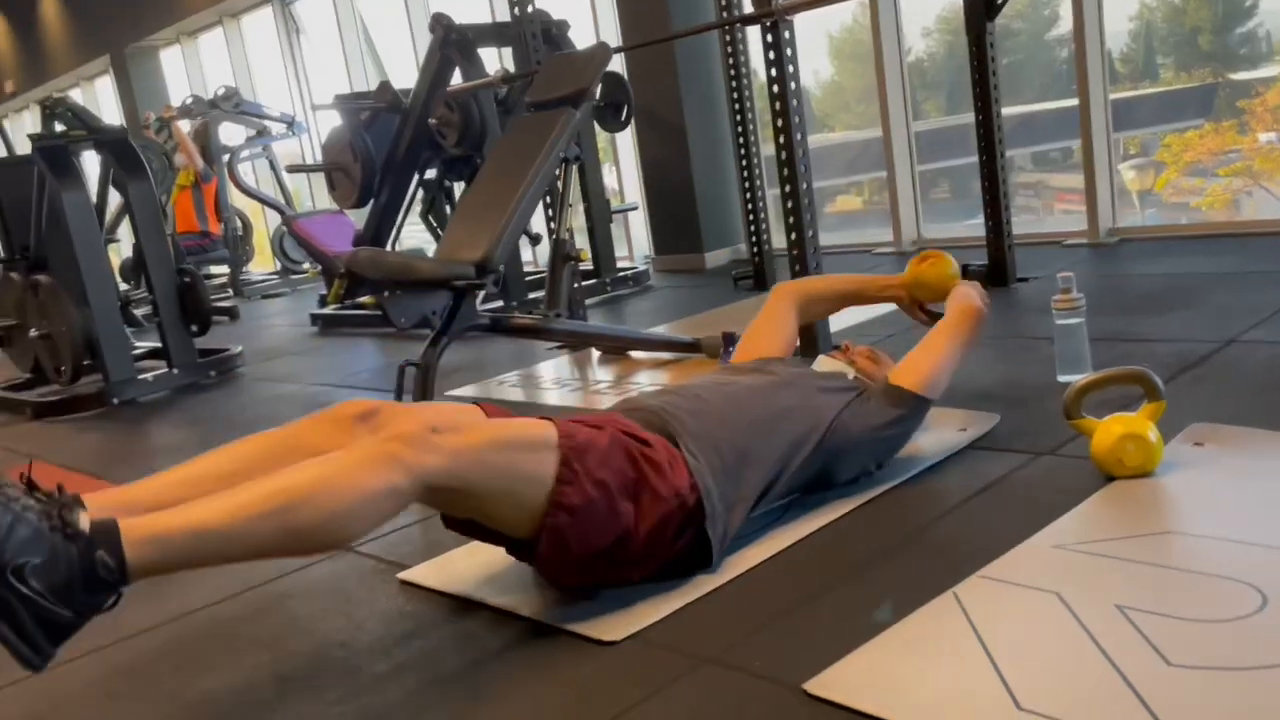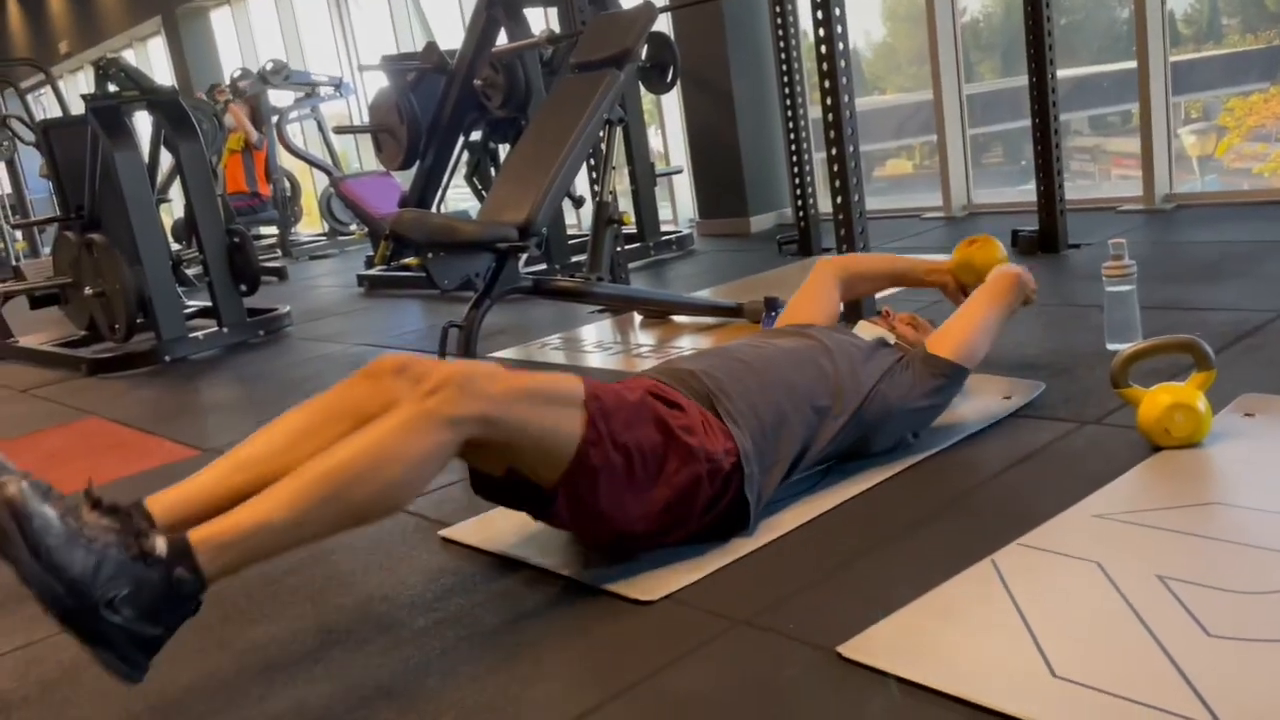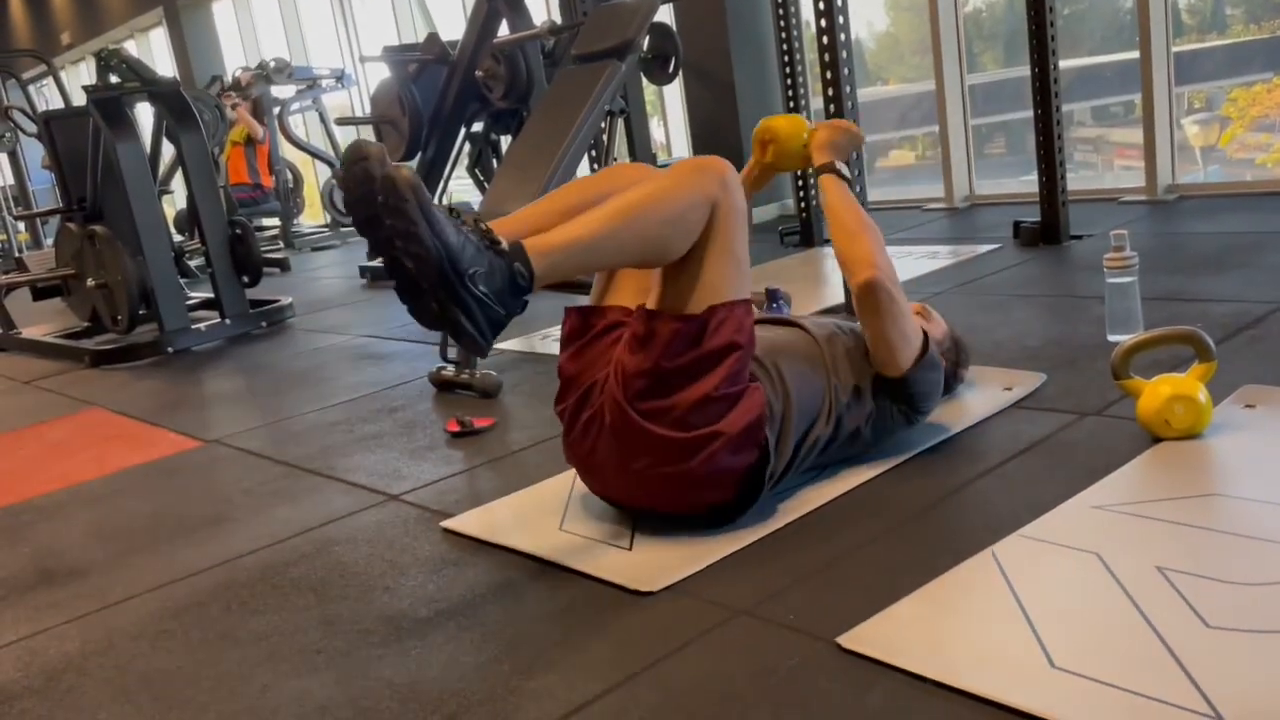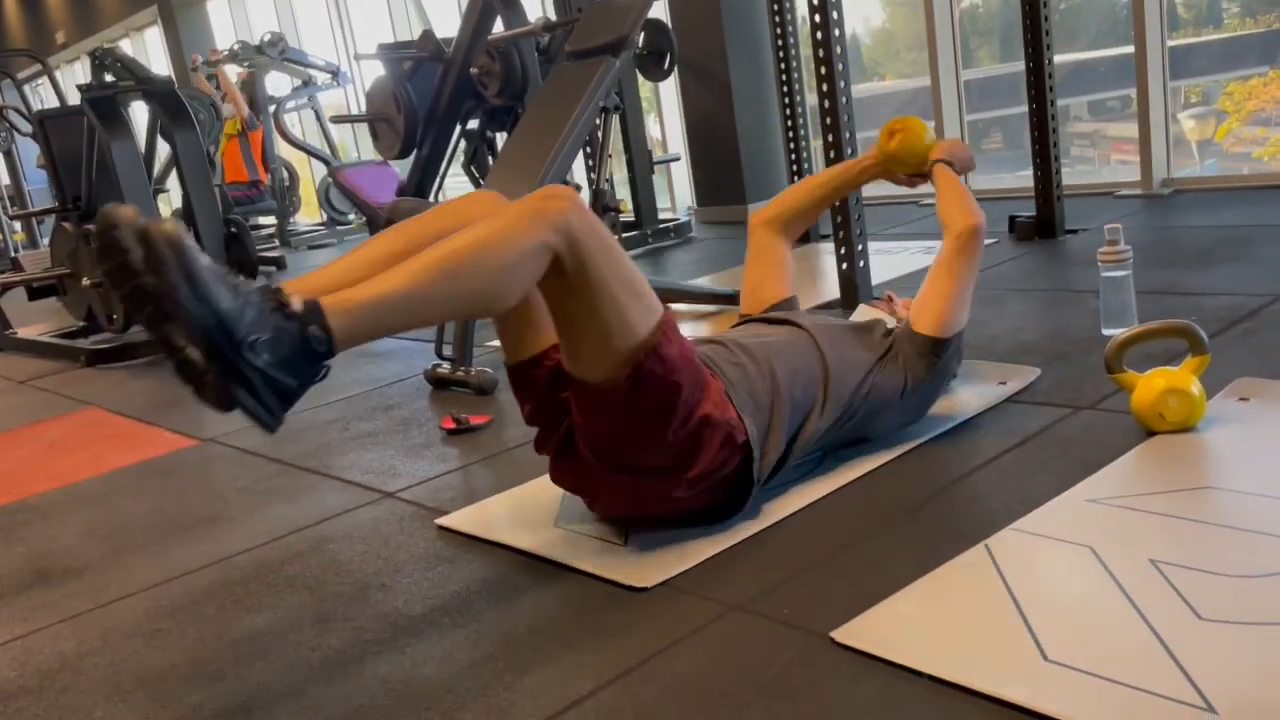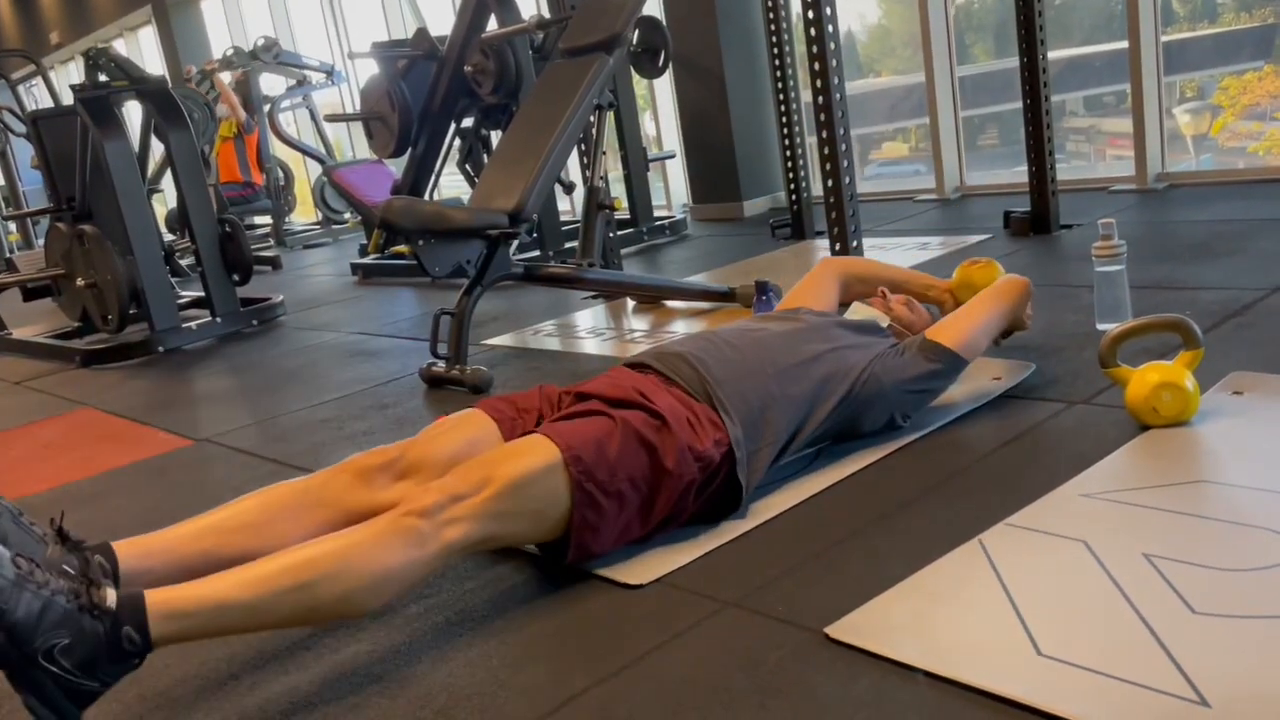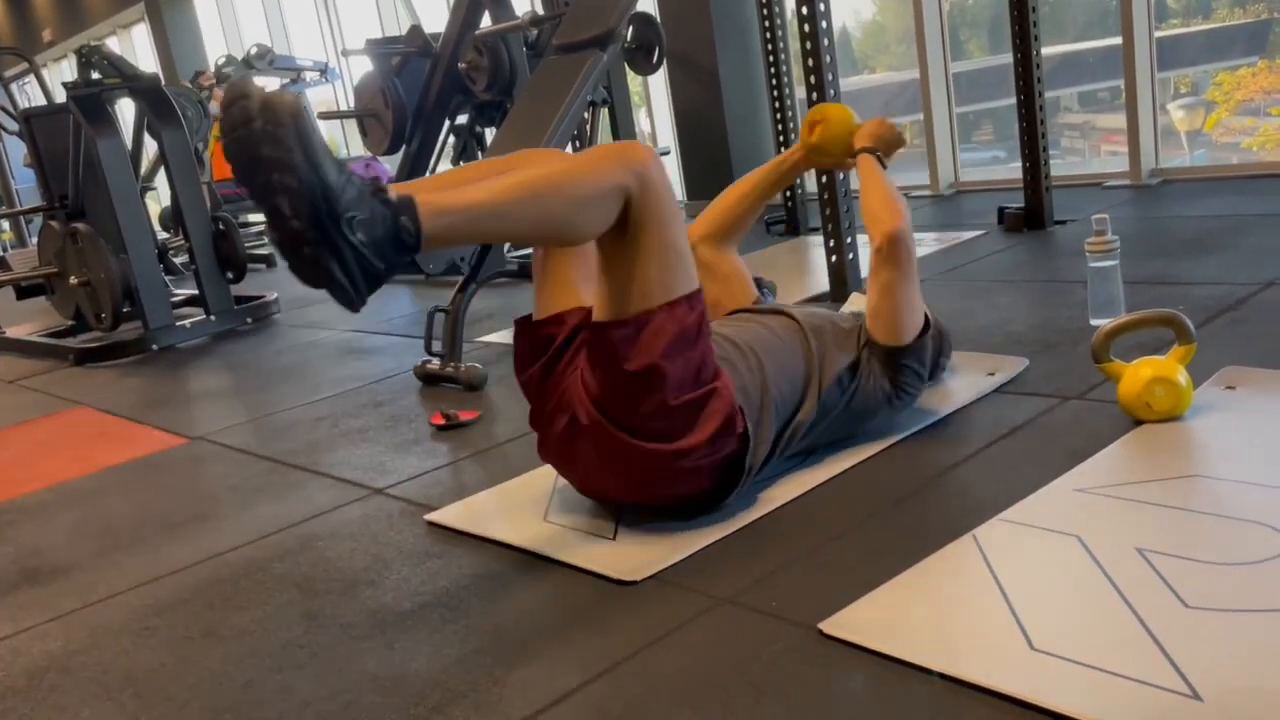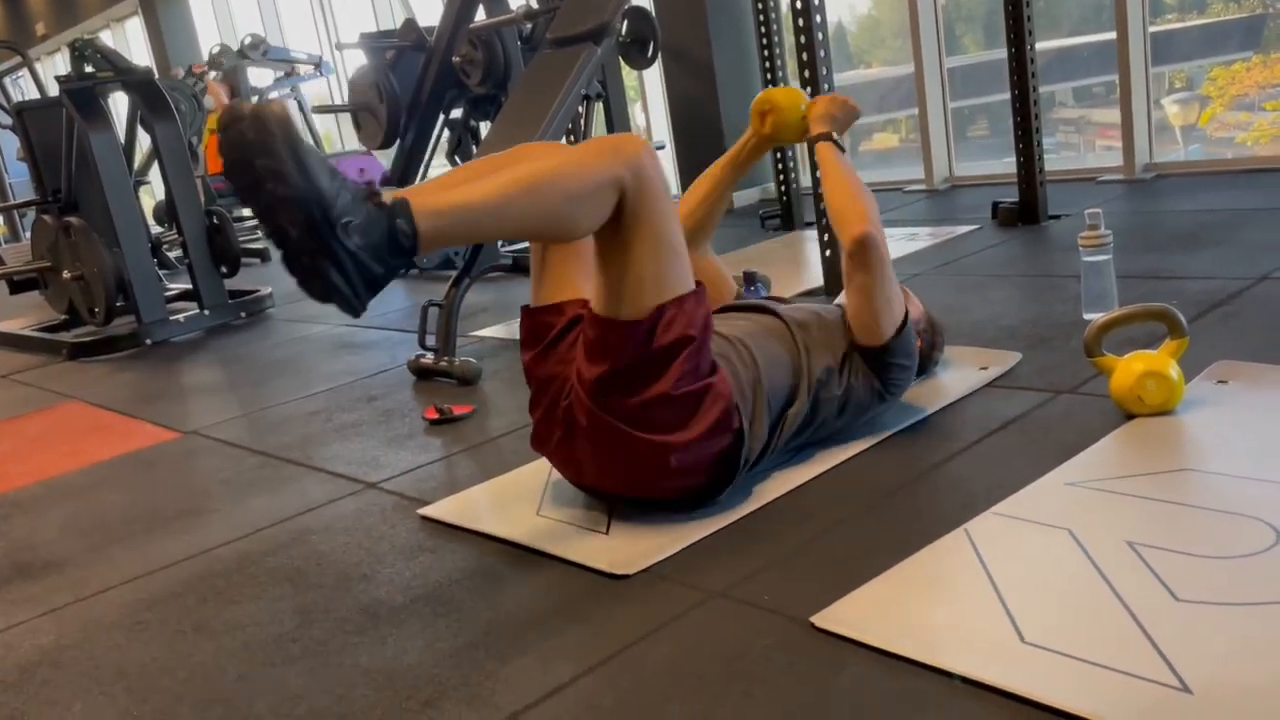
dt=0.7s
person 1, frame 1
left shoulder: (863, 423)
right shoulder: (779, 379)
left elbow: (953, 337)
right elbow: (787, 295)
left wrist: (959, 301)
right wrist: (897, 280)
left hip: (661, 494)
right hip: (601, 439)
left knee: (410, 452)
right knee: (362, 422)
left ankle: (88, 564)
person 1, frame 2
left shoulder: (907, 386)
right shoulder: (822, 344)
left elbow: (979, 319)
right elbow: (829, 271)
left wrist: (1002, 283)
right wrist: (940, 270)
left hip: (692, 468)
right hip: (639, 404)
left knee: (454, 396)
right knee: (395, 378)
left ankle: (168, 577)
right ankle: (149, 529)
person 1, frame 3
left shoulder: (908, 382)
right shoulder: (801, 335)
left elbow: (873, 280)
right elbow: (712, 258)
left wrist: (829, 169)
right wrist: (762, 169)
left hip: (695, 442)
right hip: (607, 420)
left knee: (704, 178)
right knee: (637, 181)
left ankle: (497, 281)
right ankle: (477, 259)
person 1, frame 4
left shoulder: (903, 373)
right shoulder: (795, 327)
left elbow: (962, 245)
right elbow: (769, 221)
left wrist: (942, 174)
right wrist: (870, 163)
left hip: (692, 445)
right hip: (601, 432)
left knee: (554, 213)
right knee: (481, 214)
left ankle: (291, 348)
right ankle: (266, 317)
person 1, frame 5
left shoulder: (899, 370)
right shoulder: (821, 323)
left elbow: (1011, 294)
right elbow: (836, 262)
left wrist: (992, 295)
right wrist: (933, 277)
left hip: (683, 438)
right hip: (619, 390)
left knee: (441, 516)
right knee: (383, 475)
left ankle: (110, 630)
right ankle: (99, 571)
person 1, frame 6
left shoulder: (893, 372)
right shoulder: (777, 326)
left elbow: (896, 242)
right elbow: (707, 236)
left wrist: (866, 161)
right wrist: (800, 156)
left hip: (674, 442)
right hip: (583, 418)
left knee: (632, 164)
right knee: (560, 166)
left ankle: (377, 232)
right ankle: (370, 225)
person 1, frame 7
left shoulder: (881, 365)
right shoulder: (771, 326)
left elbow: (863, 242)
right elbow: (684, 233)
left wrist: (824, 141)
right wrist: (753, 143)
left hip: (665, 431)
right hip: (580, 409)
left knee: (627, 158)
right knee: (552, 160)
left ankle: (378, 234)
right ankle: (369, 229)
